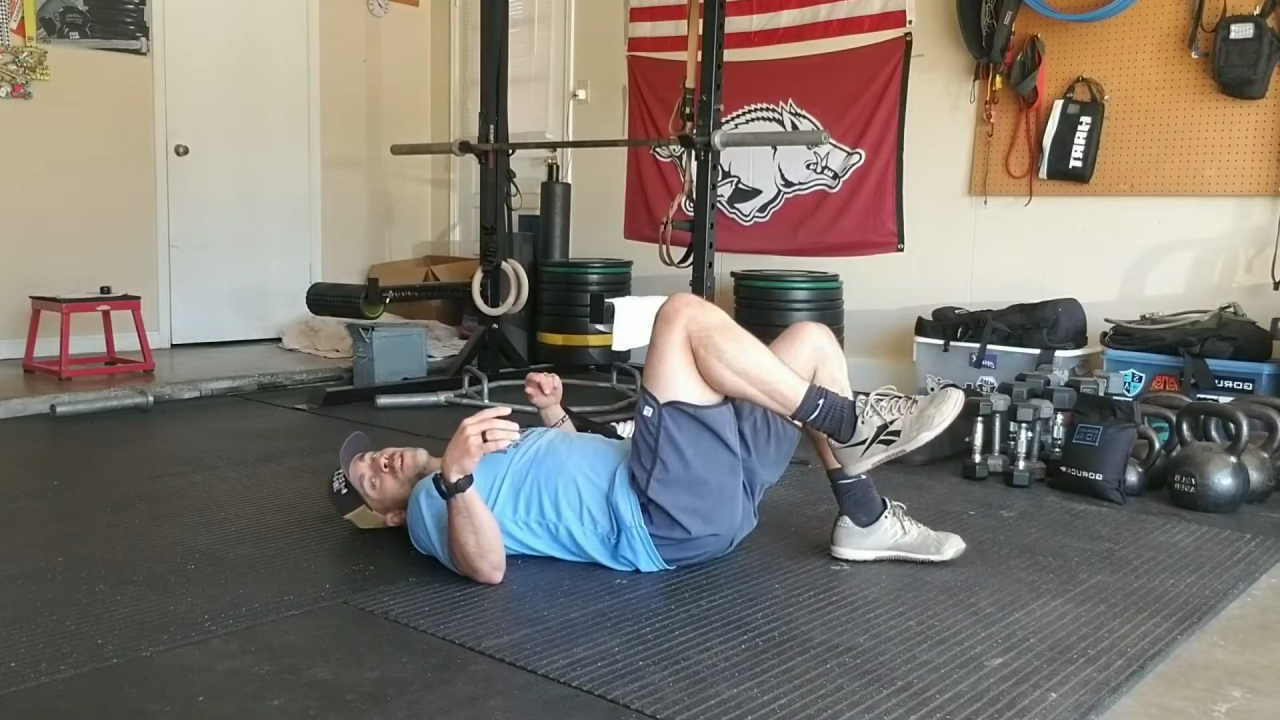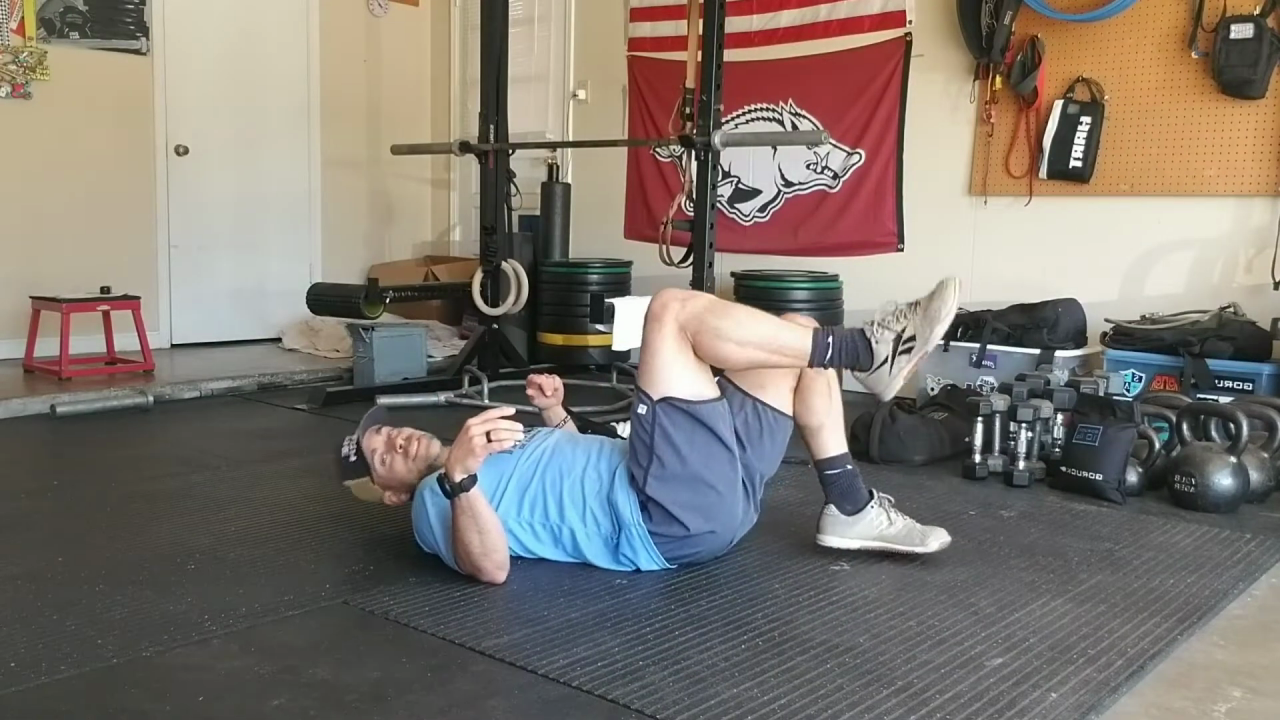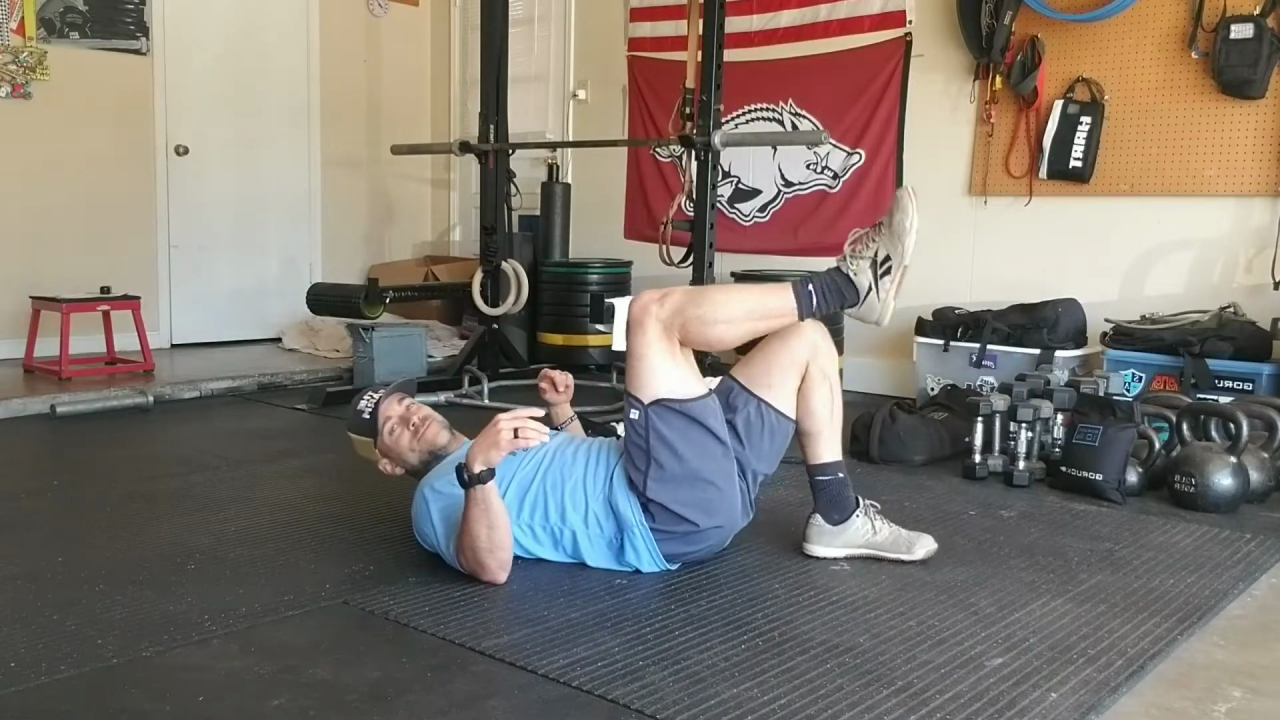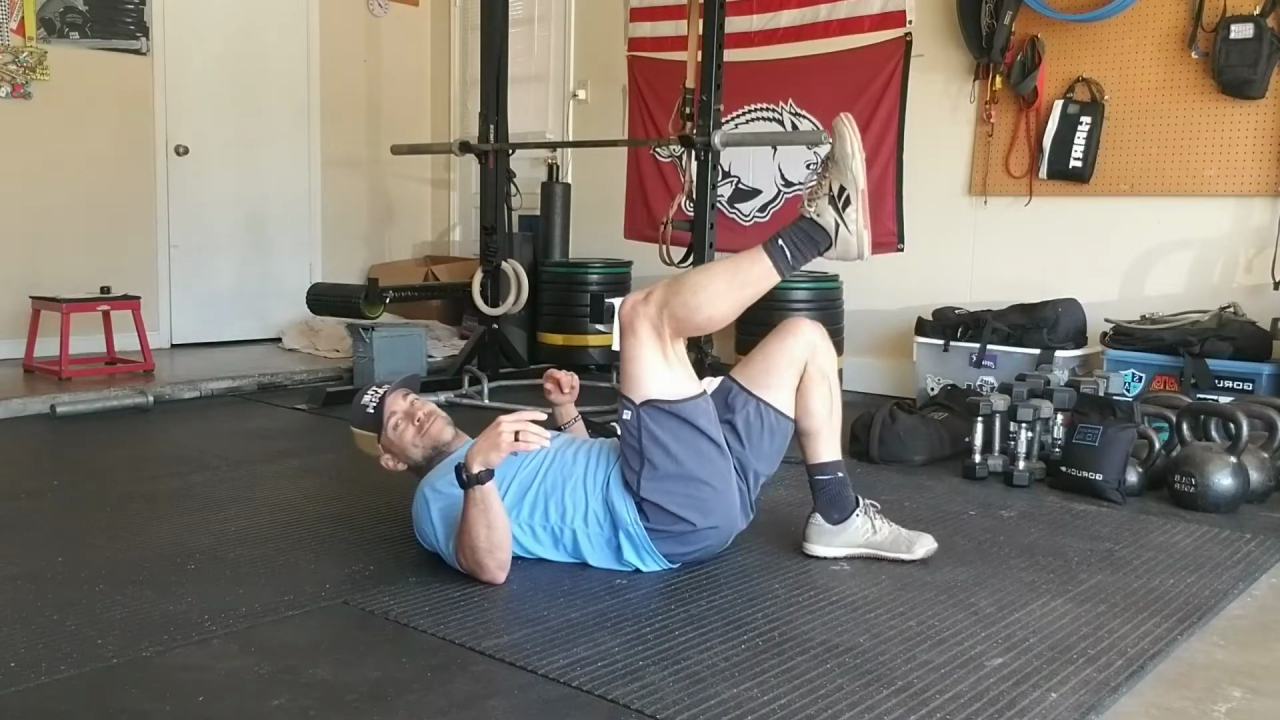
dt=0.3s
person 1, frame 1
left shoulder: (479, 465)
right shoulder: (433, 506)
right elbow: (487, 567)
left wrist: (552, 412)
right wrist: (455, 476)
left hip: (710, 487)
right hip: (668, 520)
left knee: (812, 340)
right knee: (685, 316)
left ankle: (864, 521)
right ankle: (854, 425)
person 1, frame 2
left shoulder: (483, 458)
right shoulder: (435, 503)
right elbow: (490, 566)
left wrist: (554, 416)
right wrist: (459, 473)
left hip: (713, 485)
right hip: (669, 517)
left knee: (802, 339)
right knee: (675, 310)
left ankle: (851, 510)
right ankle: (868, 349)
person 1, frame 3
left shoulder: (487, 452)
right shoulder: (438, 498)
right elbow: (493, 566)
left wrist: (561, 414)
right wrist: (479, 467)
left hip: (710, 487)
right hip: (675, 519)
left knee: (806, 339)
right knee: (655, 312)
left ankle: (839, 519)
right ankle: (853, 283)
person 1, frame 4
left shoulder: (490, 443)
right shoulder: (438, 495)
right elbow: (490, 566)
left wrist: (566, 414)
right wrist: (477, 468)
left hip: (713, 482)
right hip: (673, 520)
left knee: (804, 338)
right knee: (646, 313)
left ankle: (839, 518)
right ankle: (819, 231)
